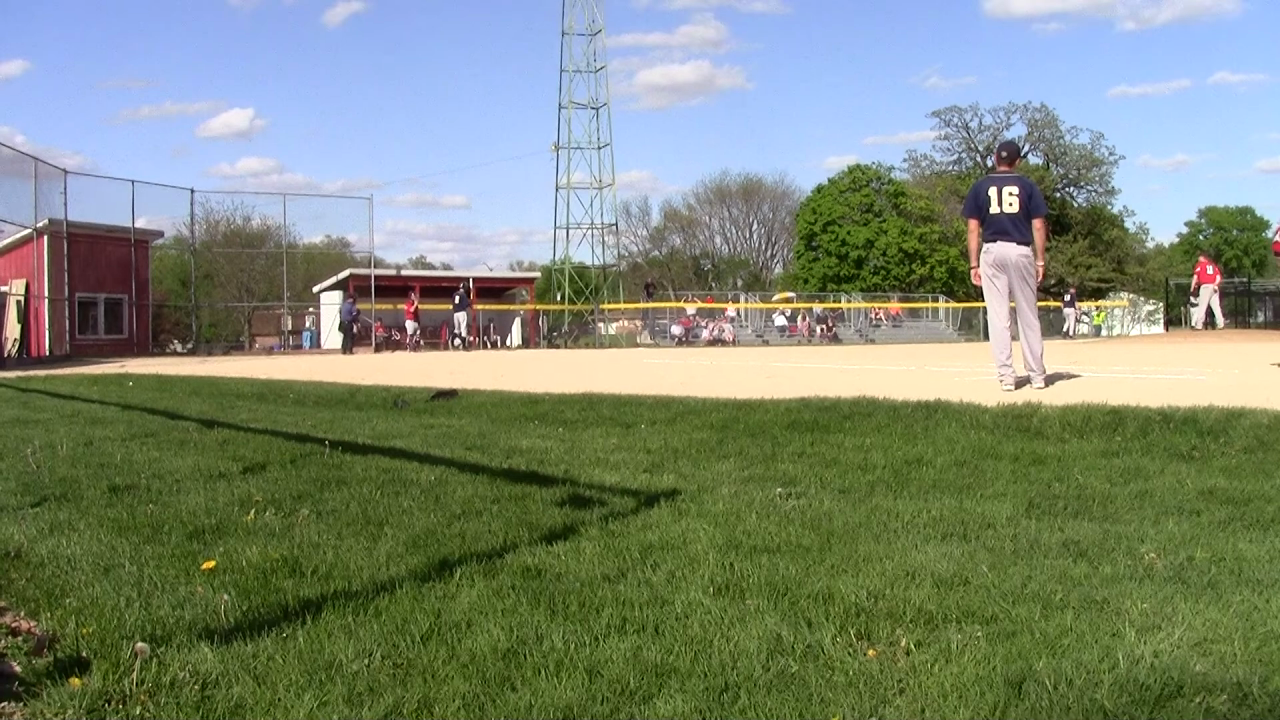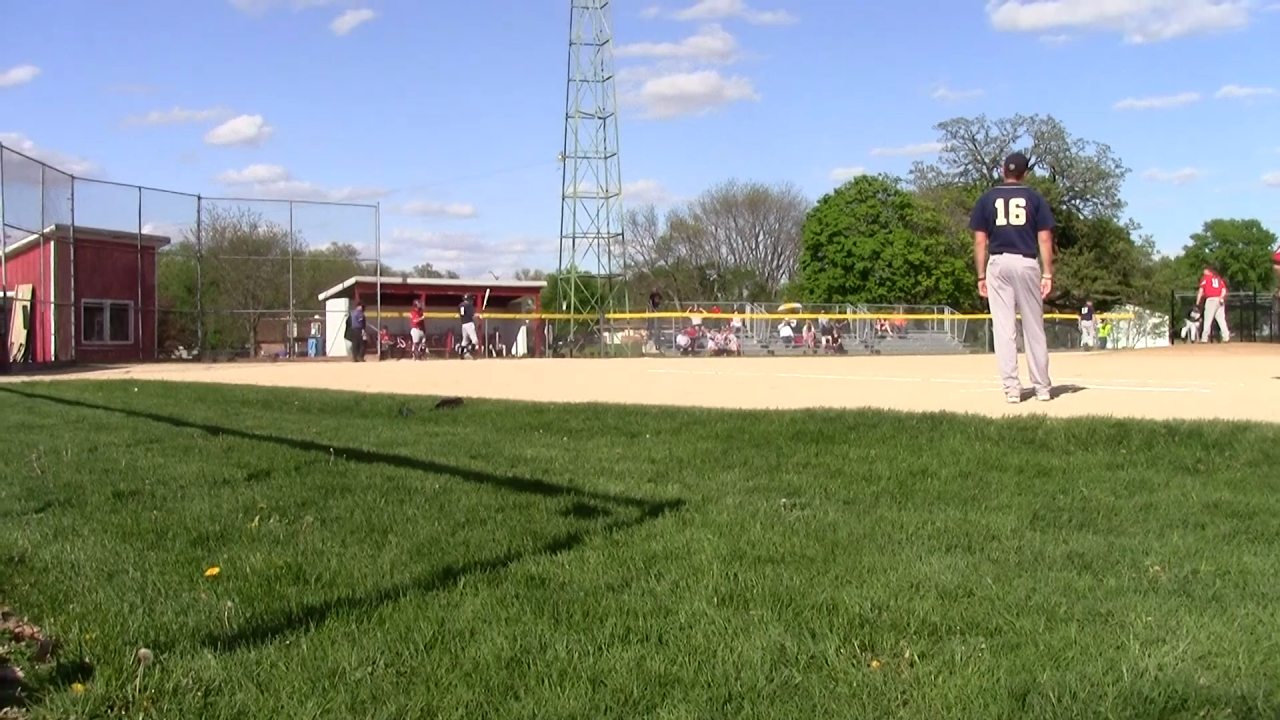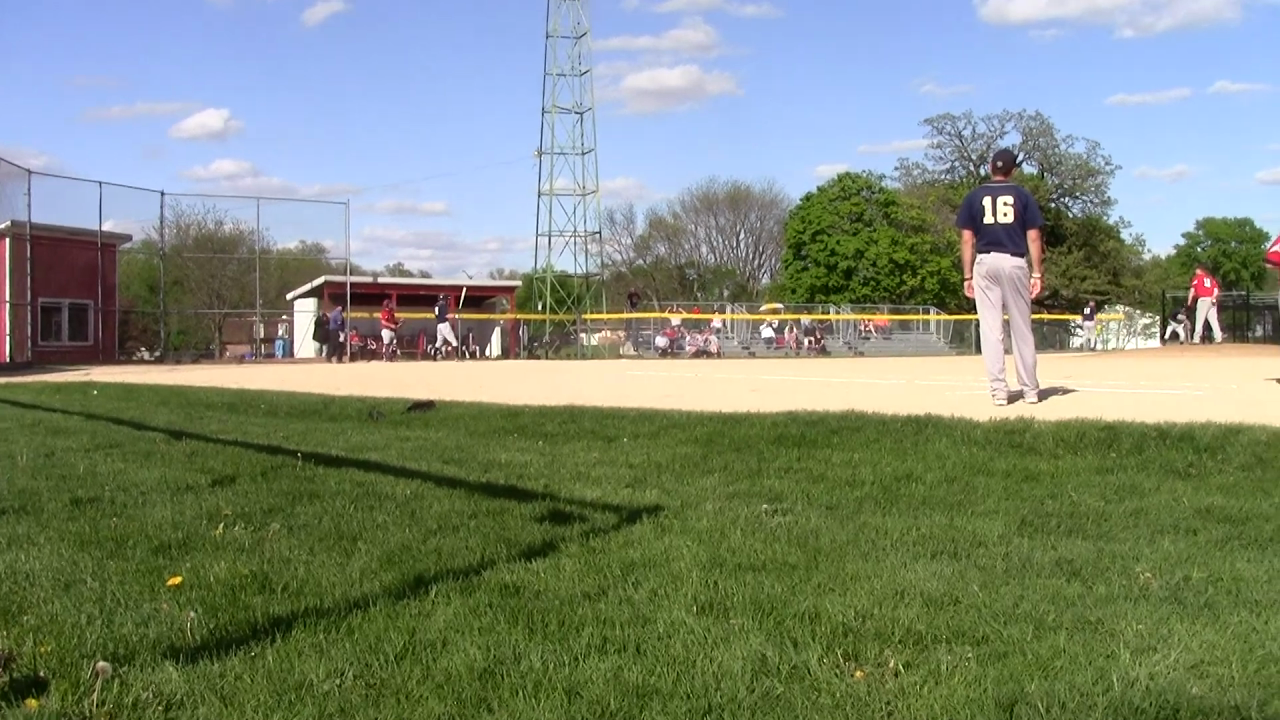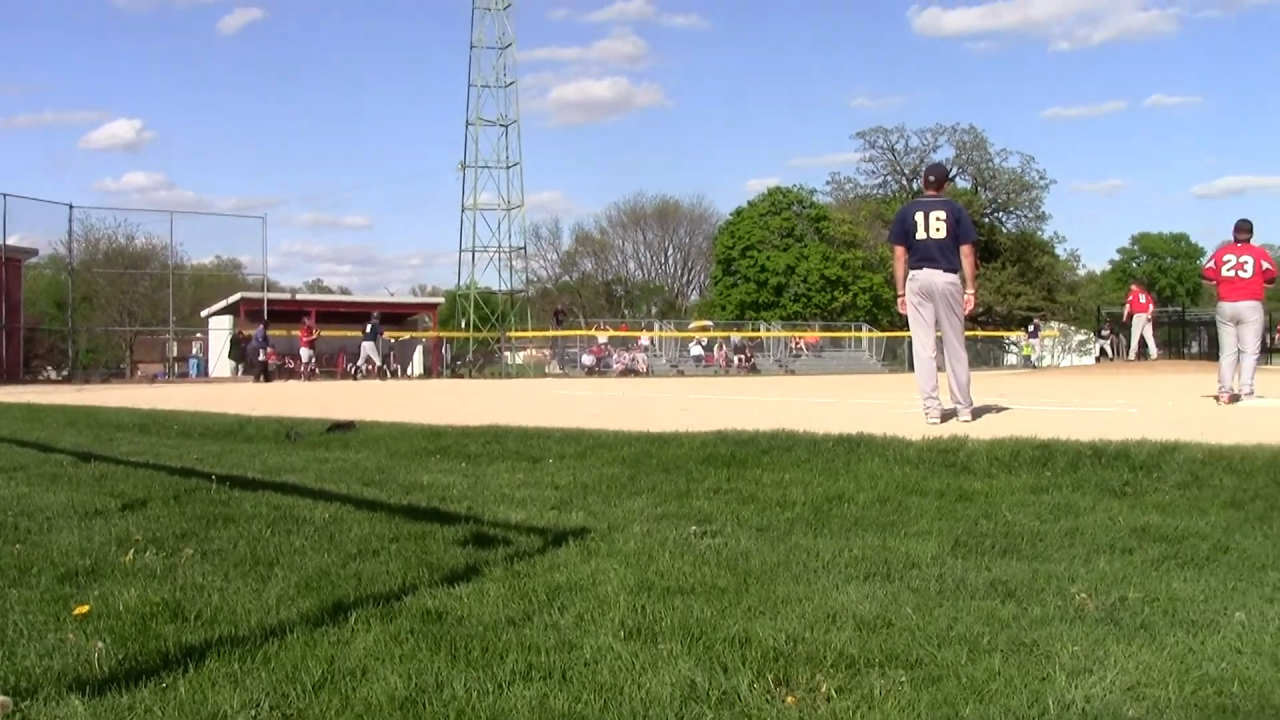
dt=0.5s
person 1, frame 1
left shoulder: (980, 187)
right shoulder: (1027, 186)
left elbow: (973, 229)
right elbow: (1038, 226)
left wrist: (974, 264)
right wrist: (1040, 261)
left hip: (992, 252)
right hip: (1021, 252)
left knee: (998, 316)
right knee: (1028, 315)
left ankle: (1006, 375)
right ankle: (1037, 374)
person 1, frame 2
left shoulder: (987, 198)
right shoulder: (1034, 198)
left elbow: (980, 241)
right elbow: (1044, 238)
left wrist: (981, 276)
right wrist: (1047, 274)
left hip: (998, 264)
right hip: (1027, 264)
left knee: (1004, 328)
right knee: (1034, 328)
left ankle: (1011, 388)
right ankle: (1042, 386)
person 1, frame 3
left shoulder: (974, 196)
right shoulder: (1023, 196)
left elbow: (967, 239)
right elbow: (1033, 237)
left wrist: (967, 275)
right wrist: (1037, 273)
left hip: (985, 263)
right hip: (1015, 264)
left knee: (990, 329)
right knee: (1021, 328)
left ankle: (998, 390)
right ankle: (1030, 389)
person 1, frame 4
left shoulder: (906, 212)
right shoulder: (956, 210)
left elbow: (899, 255)
right elbow: (967, 253)
left wrist: (900, 292)
right wrist: (970, 289)
left hip: (918, 280)
right hip: (948, 280)
left knee: (923, 346)
right knee: (955, 346)
left ankle: (932, 408)
right ankle: (964, 407)
